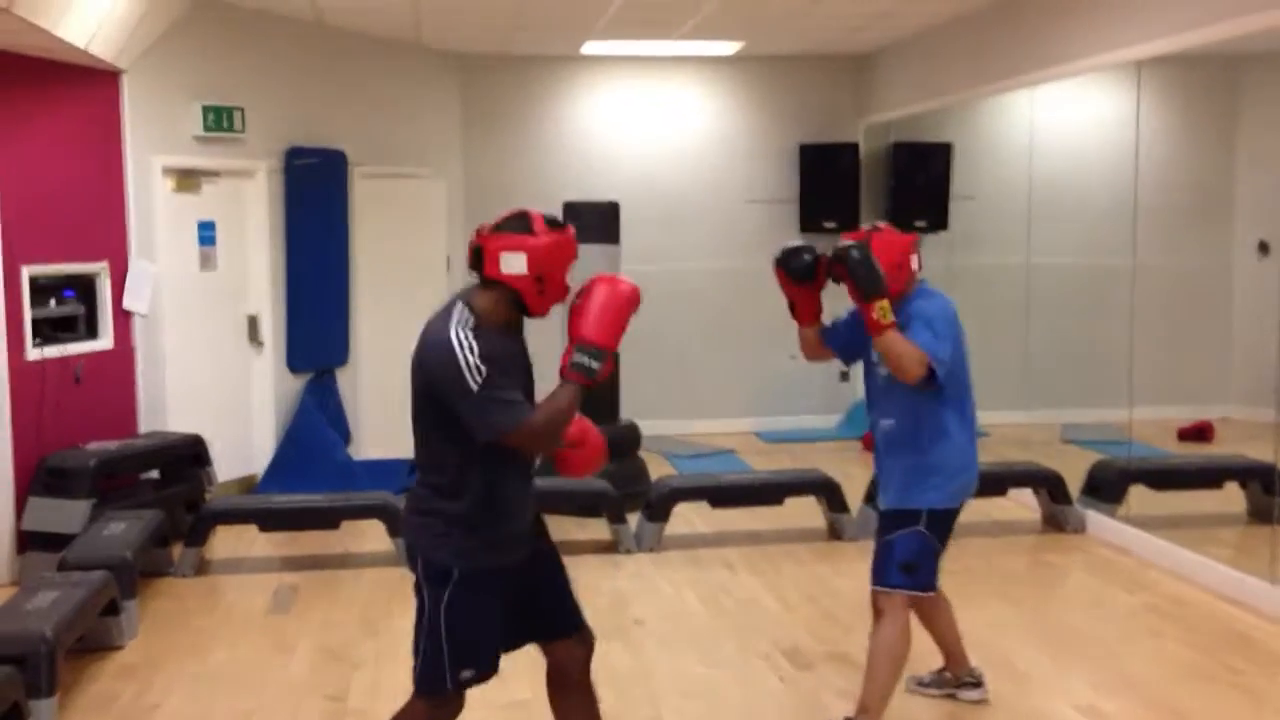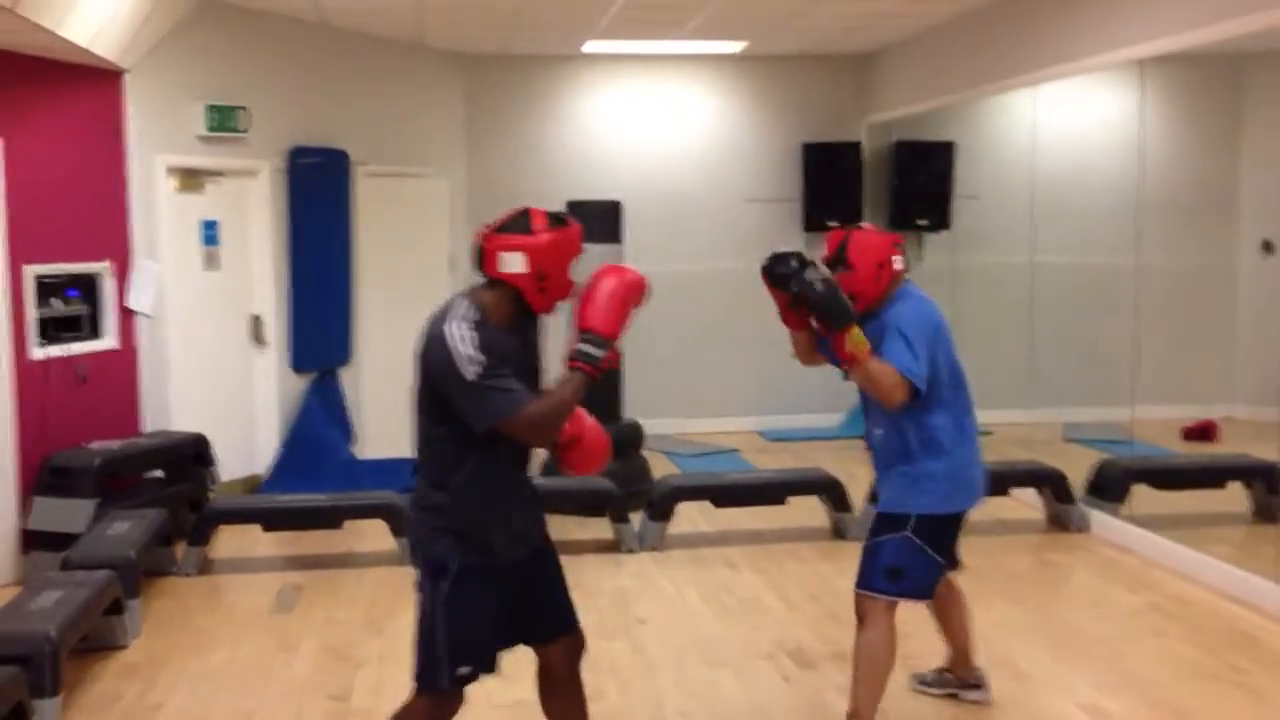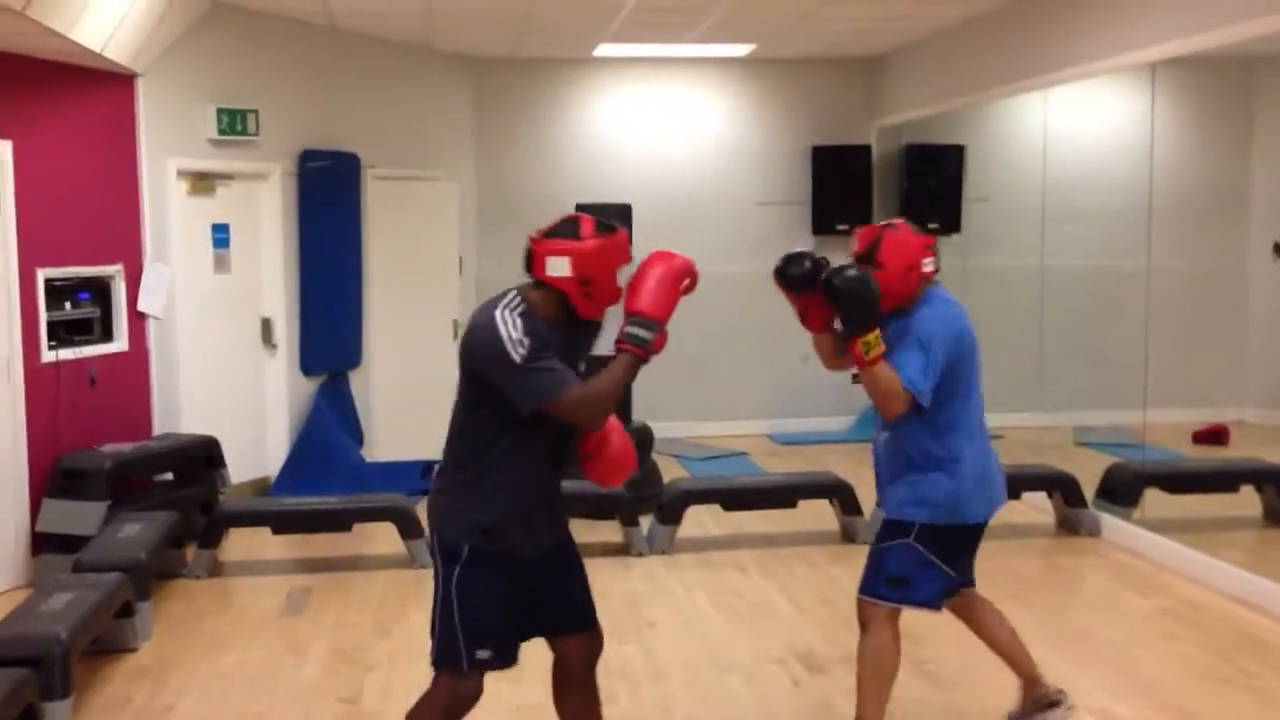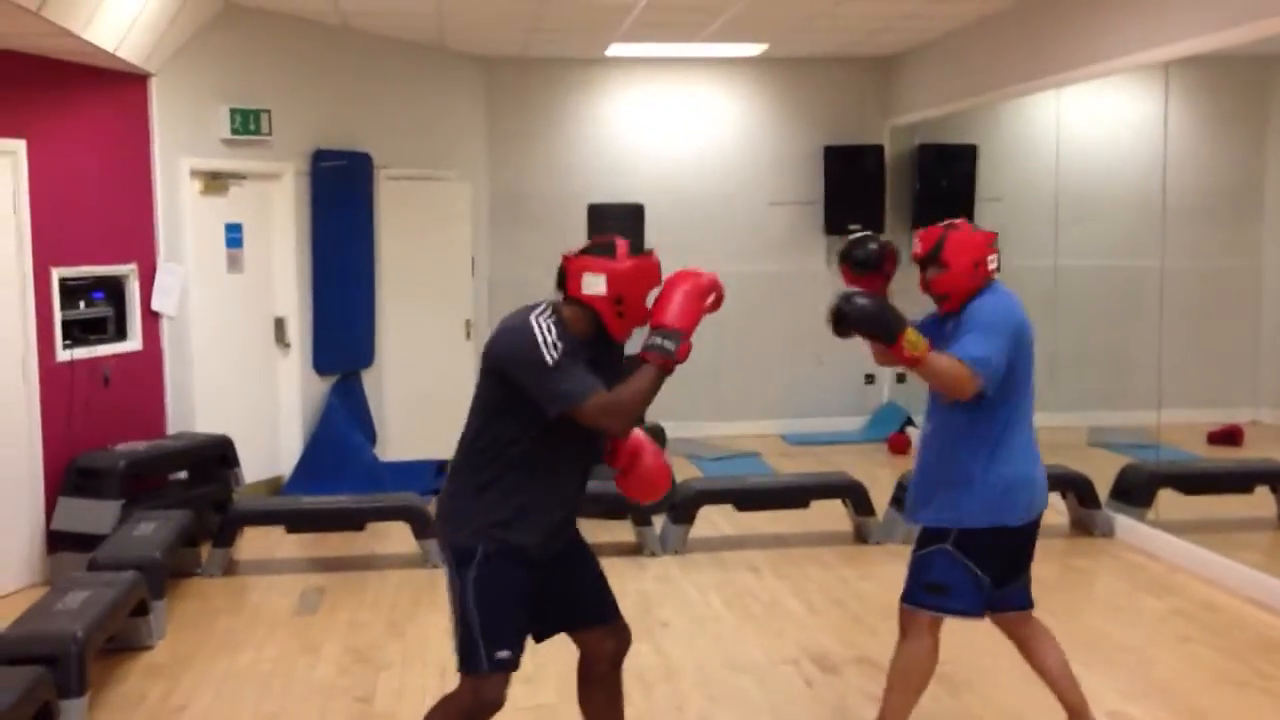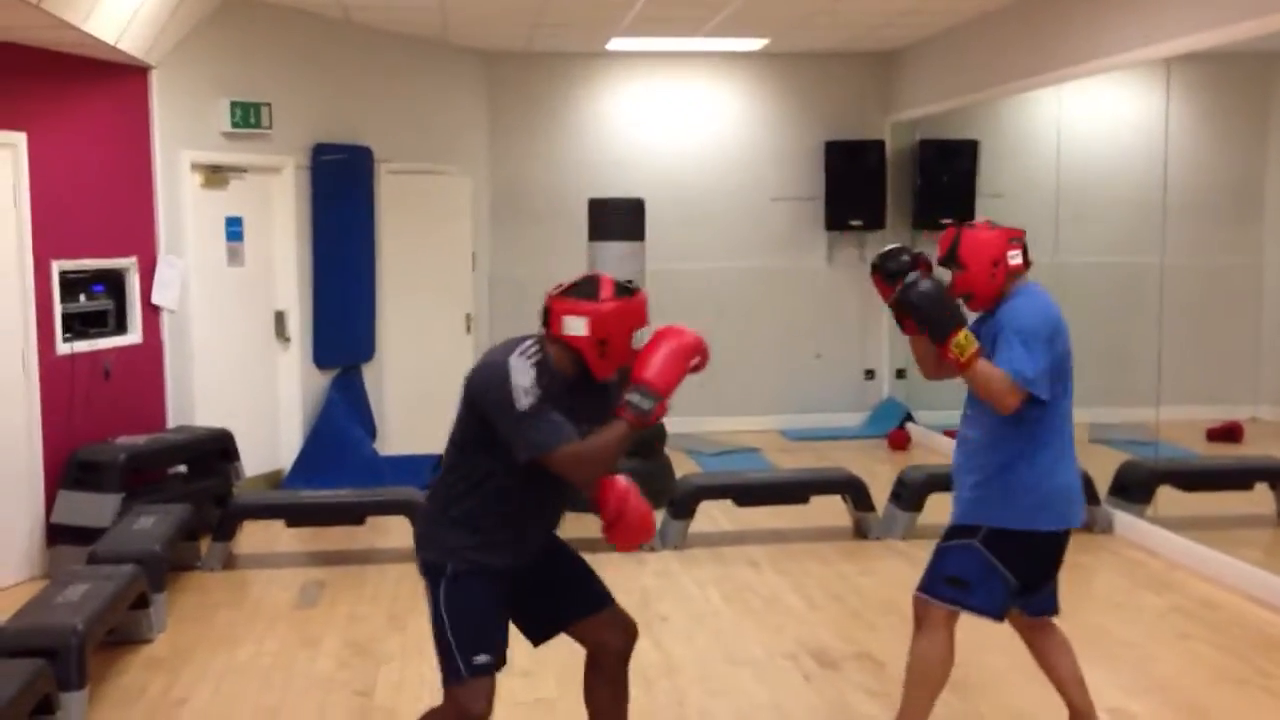
dt=0.2s
person 1, frame 1
left shoulder: (930, 310)
right shoulder: (883, 310)
left elbow: (911, 370)
right elbow: (817, 349)
left wrist: (872, 303)
right wrist: (803, 299)
left hip: (930, 475)
right hip: (909, 472)
left knee: (892, 598)
right knee: (916, 581)
right ankle: (961, 673)
person 1, frame 2
left shoulder: (908, 315)
right shoulder: (877, 310)
left elbow: (892, 394)
right elbow: (810, 354)
left wrist: (843, 327)
right wrist: (793, 308)
left hip: (929, 478)
right hip: (933, 473)
left knee: (874, 603)
right knee: (933, 577)
right ankle: (964, 672)
person 1, frame 3
left shoulder: (934, 322)
right shoulder: (898, 314)
left elbow: (892, 403)
right elbow: (834, 359)
left wrist: (864, 330)
right wrist: (812, 308)
left hip: (934, 493)
right hip: (956, 486)
left knee: (877, 609)
right knee: (959, 596)
person 1, frame 4
left shoulder: (992, 311)
right shoulder: (960, 314)
left elbow: (962, 382)
right elbow: (889, 357)
left wrist: (898, 333)
right wrist: (871, 295)
left hip: (977, 498)
right hip: (1007, 494)
left knee: (919, 617)
right knee: (1012, 615)
person 1, frame 5
left shoulder: (1027, 313)
right shoulder: (1006, 312)
left elbow: (1007, 396)
right elbow: (935, 369)
left wrist: (955, 334)
right wrist: (910, 313)
left hip: (1011, 500)
right hip: (1040, 498)
left knee: (933, 611)
right knee: (1031, 619)
person 2, frame 1
left shoulder: (502, 319)
right shoulder: (453, 344)
right elbow: (534, 438)
left wrist: (563, 425)
right wrist: (588, 355)
left hip: (516, 530)
right hip: (457, 547)
left knee: (572, 651)
person 2, frame 2
left shoulder: (517, 316)
right shoulder: (456, 336)
right elbow: (534, 426)
left wrist: (563, 418)
right wrist: (594, 346)
left hip: (517, 529)
right hip: (457, 543)
left knee: (563, 652)
person 2, frame 3
left shoulder: (574, 319)
right shoulder: (500, 328)
right elbow: (583, 407)
left wrist: (598, 426)
right wrist: (643, 330)
left hip: (539, 524)
right hip: (476, 531)
left knee: (580, 649)
person 2, frame 4
left shoulder: (600, 339)
right shoulder: (528, 338)
right elbow: (608, 416)
left wrist: (628, 445)
right wrist: (669, 339)
left hip: (548, 531)
right hip: (486, 534)
left knee: (607, 645)
person 2, frame 5
left shoulder: (585, 373)
right shoulder: (510, 374)
right elbow: (576, 466)
left wrist: (608, 484)
right wrist: (647, 395)
left hip: (529, 544)
right hip: (465, 553)
left knee: (615, 637)
